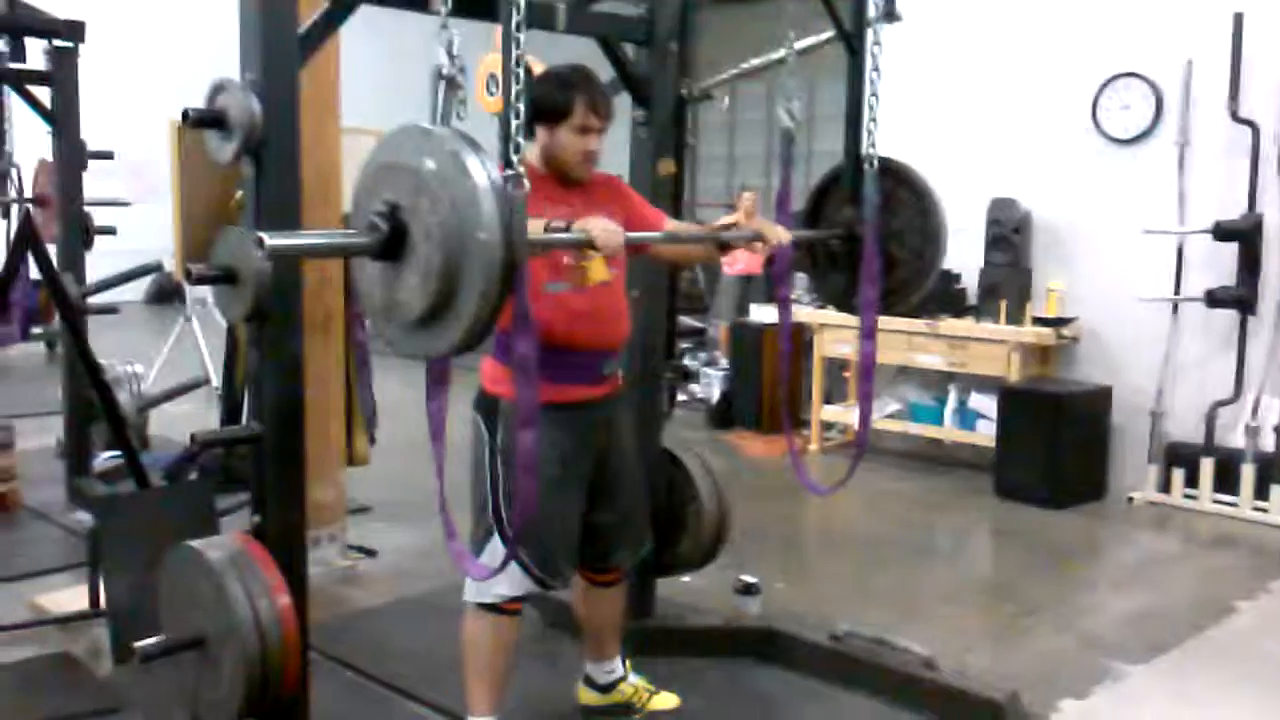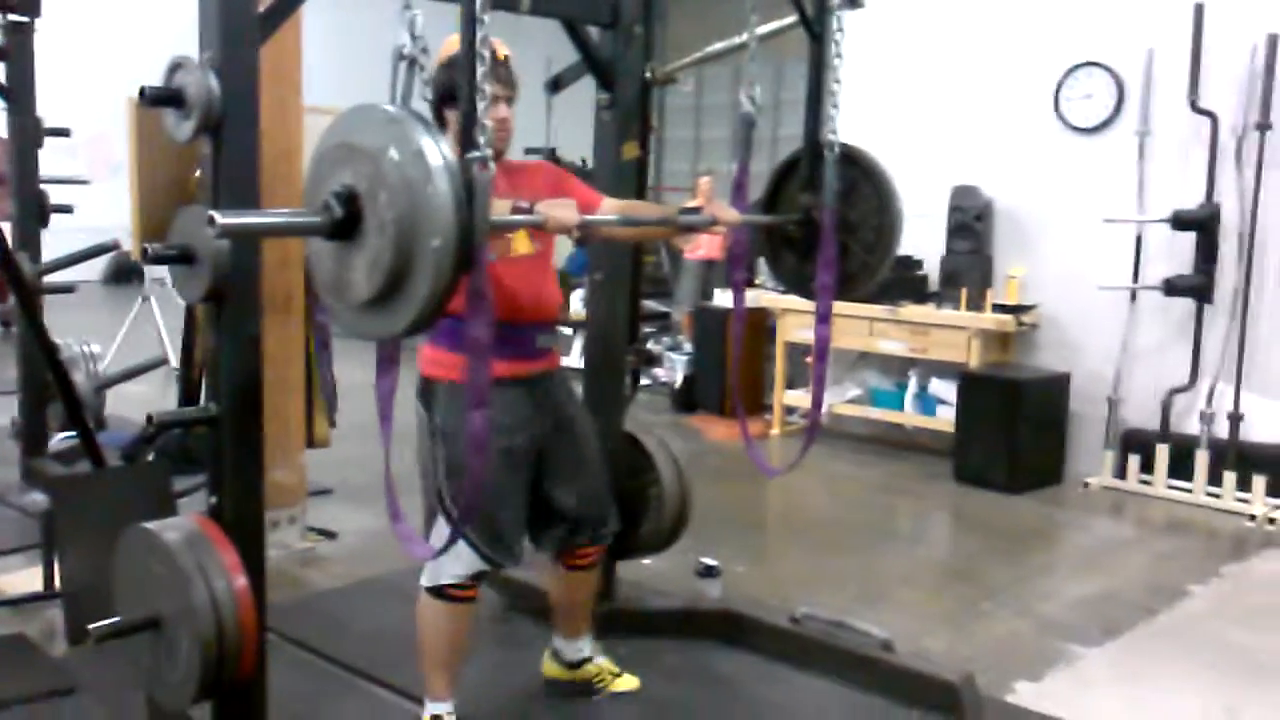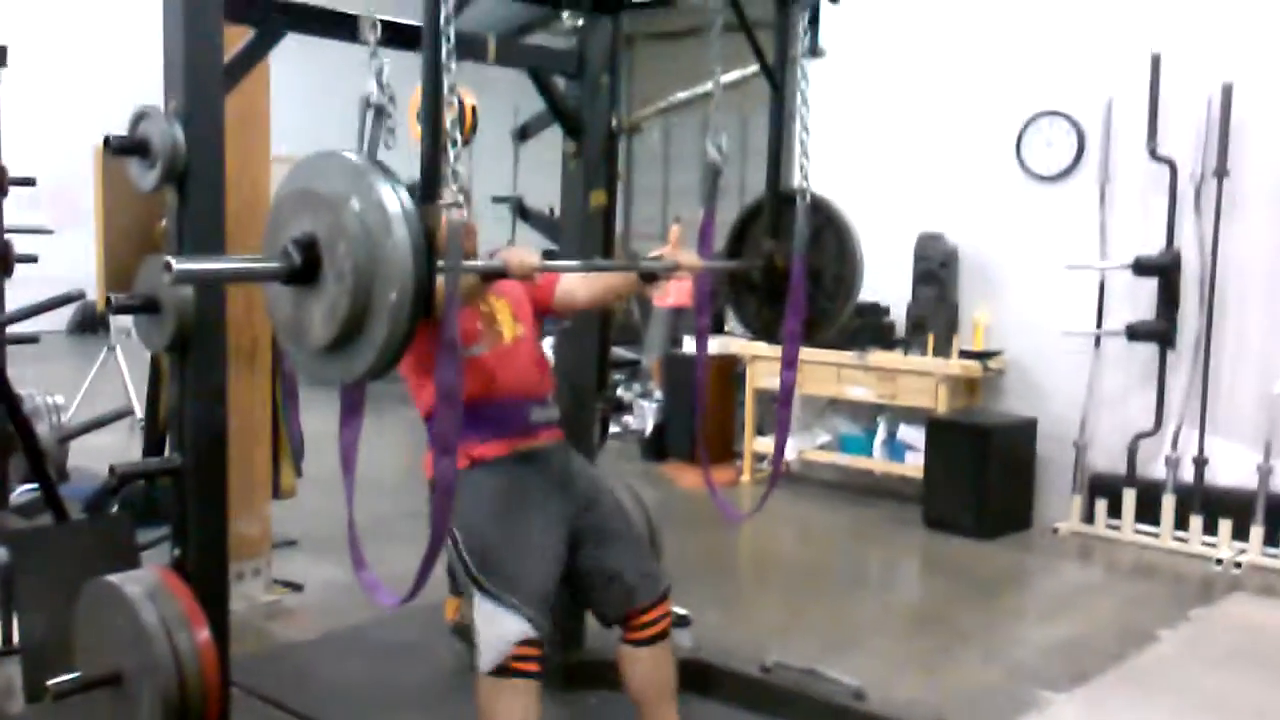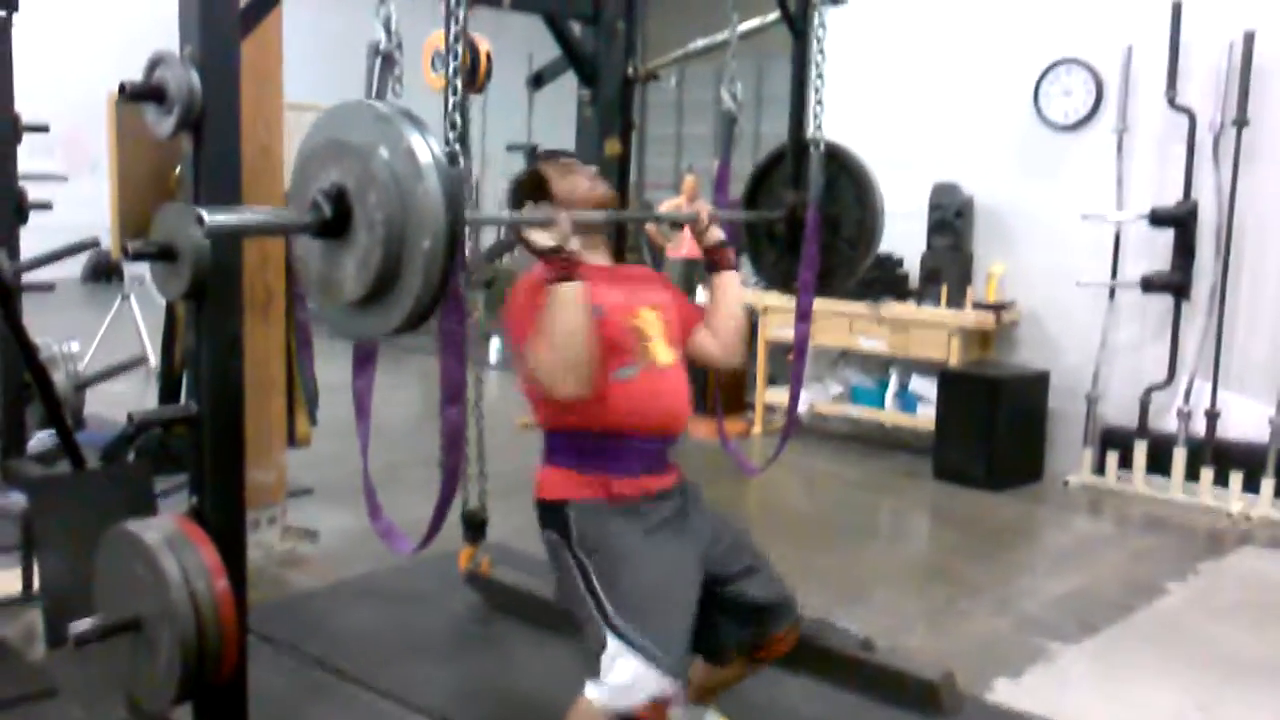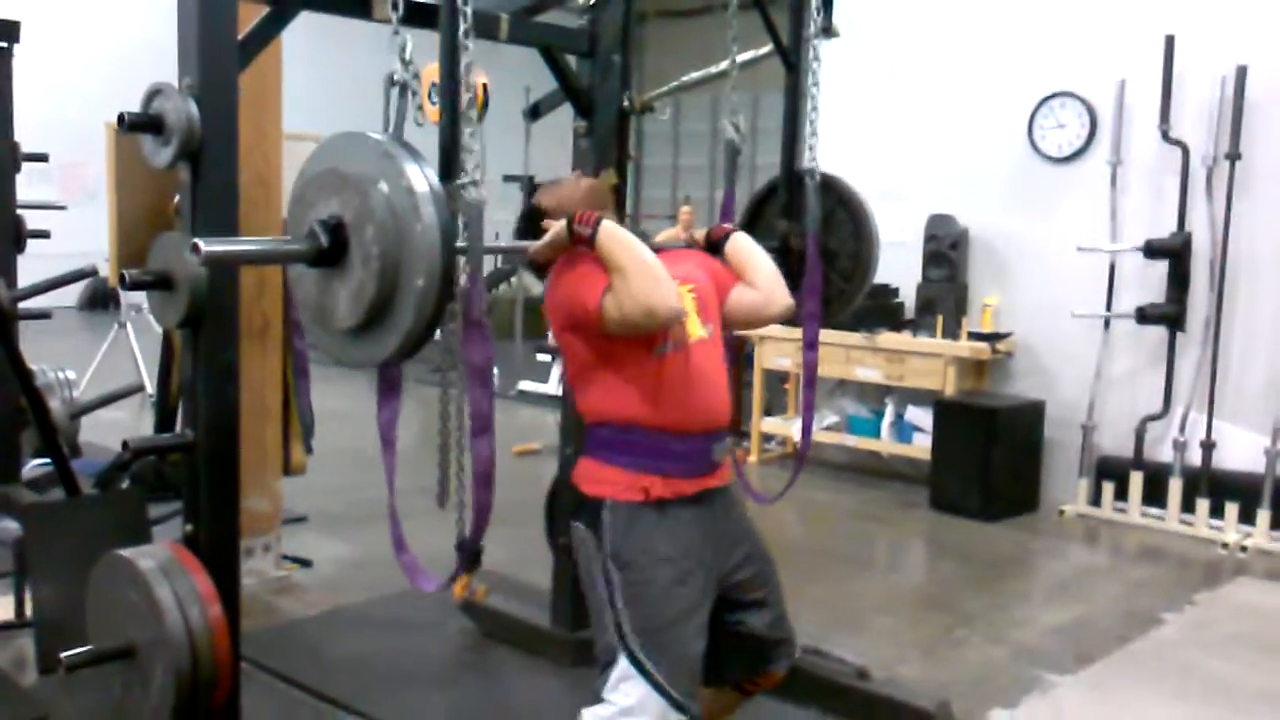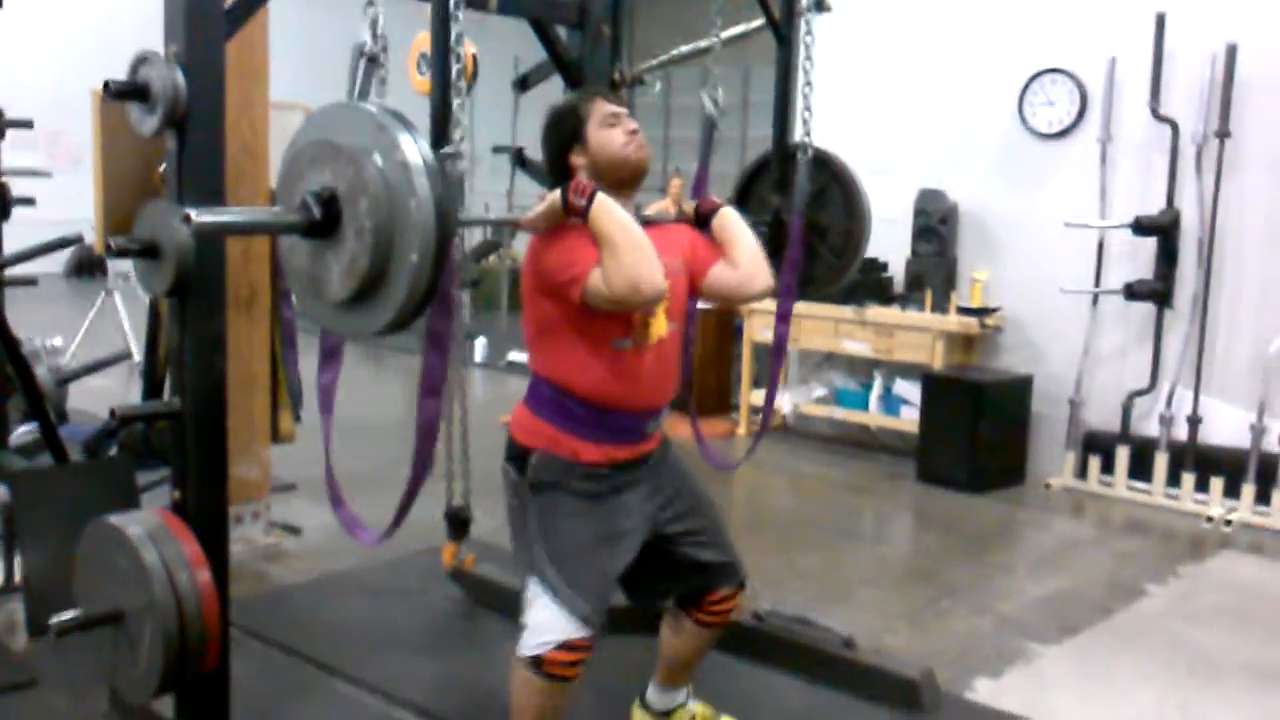
dt=0.7s
person 1, frame 1
left shoulder: (609, 192)
left elbow: (675, 241)
left wrist: (743, 232)
right wrist: (574, 231)
left hip: (602, 399)
left knee: (610, 550)
right knee: (506, 567)
person 1, frame 2
left shoulder: (537, 177)
left elbow: (613, 214)
left wrist: (690, 213)
right wrist: (531, 212)
left hip: (543, 379)
right hip: (467, 387)
left knee: (587, 525)
right knee: (459, 553)
left ankle: (571, 653)
person 1, frame 3
left shoulder: (511, 282)
left elbow: (583, 292)
right elbow: (433, 297)
left wrist: (652, 268)
right wrist: (494, 267)
left hip: (554, 459)
right hip: (478, 471)
left knee: (645, 601)
right knee: (514, 634)
person 1, frame 4
left shoulder: (648, 283)
right shoulder: (544, 287)
left elbow: (726, 349)
right elbow: (566, 384)
left wrist: (719, 252)
right wrist: (561, 264)
left hip: (666, 492)
right hip: (592, 504)
left knee: (769, 622)
person 1, frame 5
left shoulder: (688, 264)
right shoulder: (576, 275)
left elbow: (773, 302)
right elbow: (657, 307)
left wrist: (721, 235)
right wrist: (592, 226)
left hip: (710, 494)
right hip: (630, 507)
left knee: (763, 653)
person 1, frame 6
left shoulder: (672, 238)
right shoulder: (561, 243)
left elbow: (753, 282)
right elbow: (642, 287)
left wrist: (714, 210)
right wrist: (587, 201)
left hip: (644, 455)
right hip: (561, 462)
left knee: (717, 586)
right knee: (562, 632)
